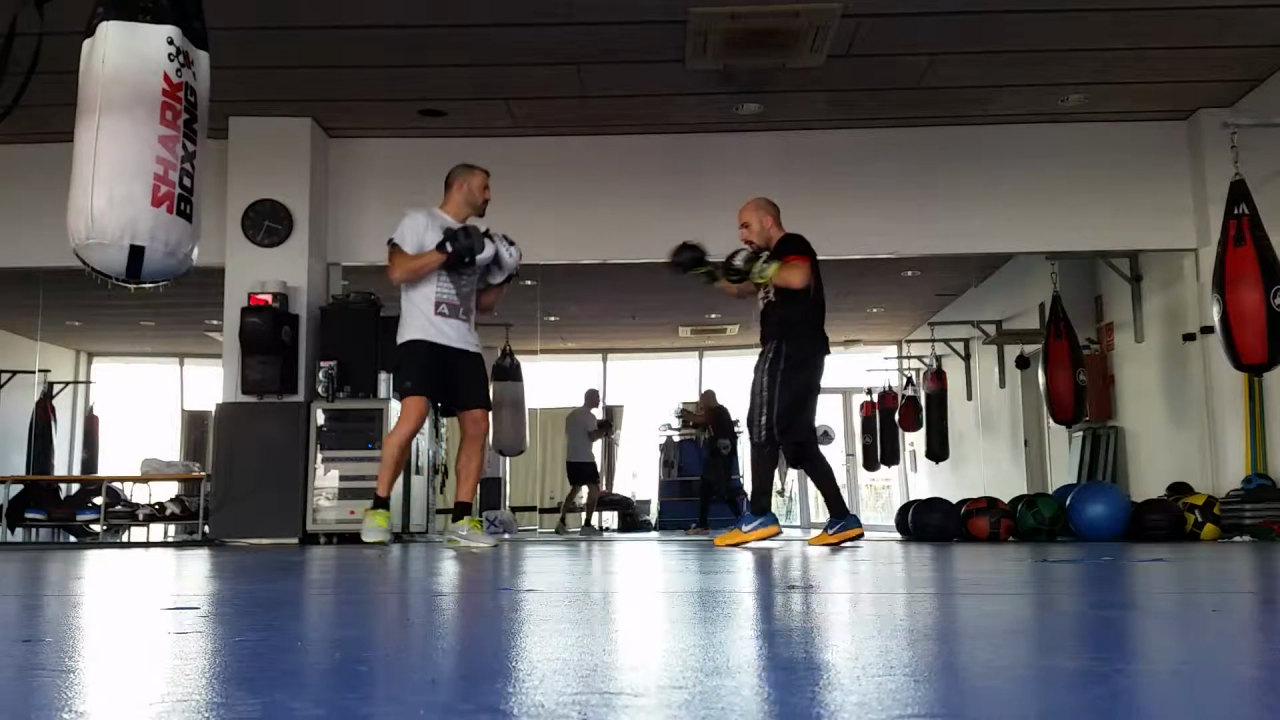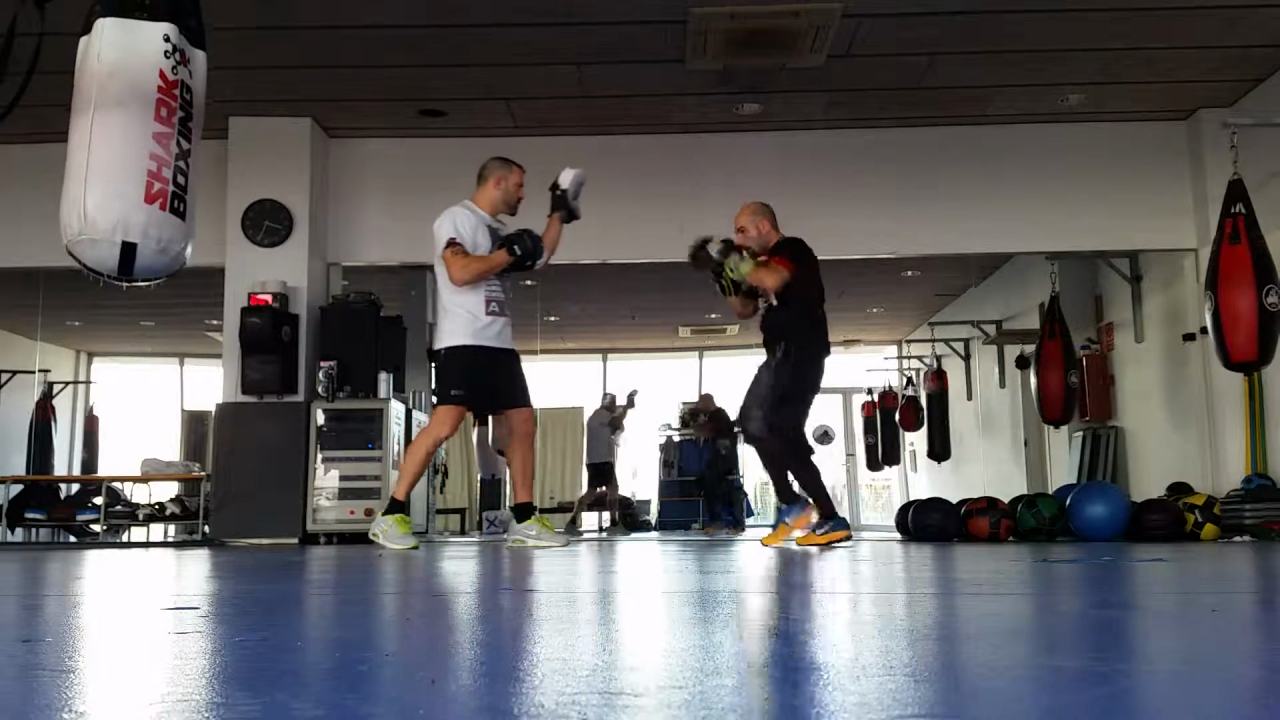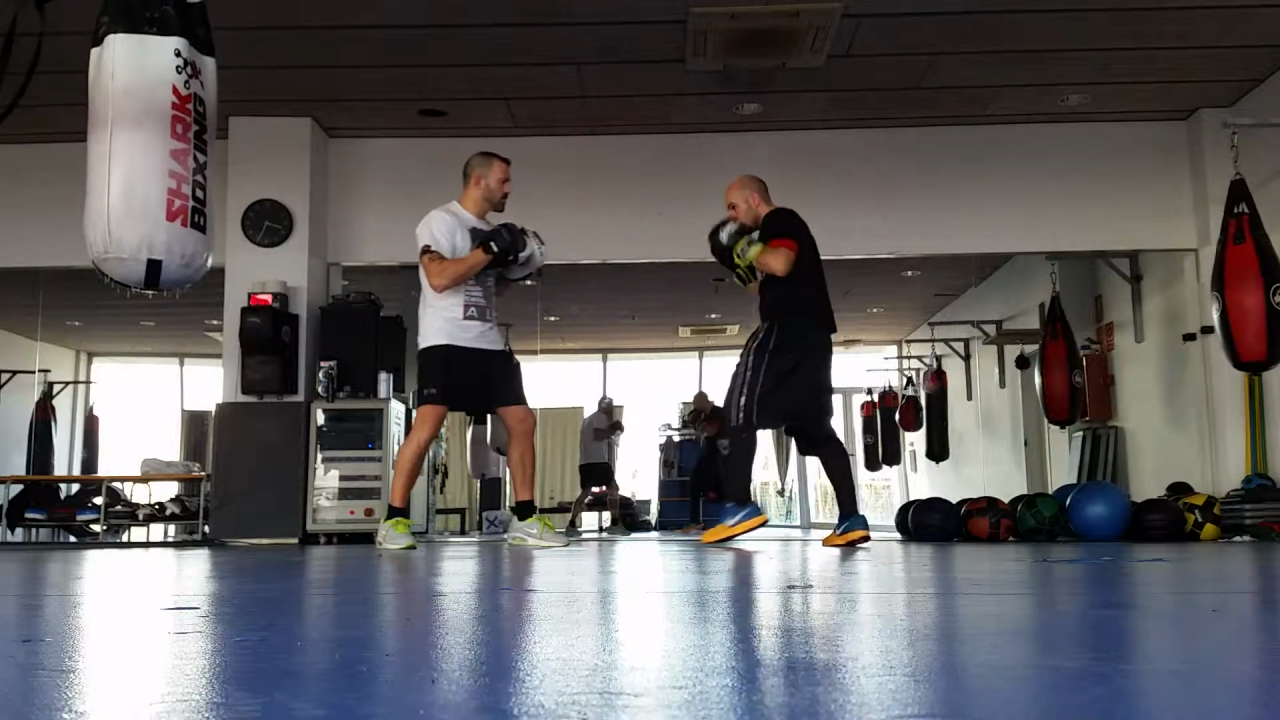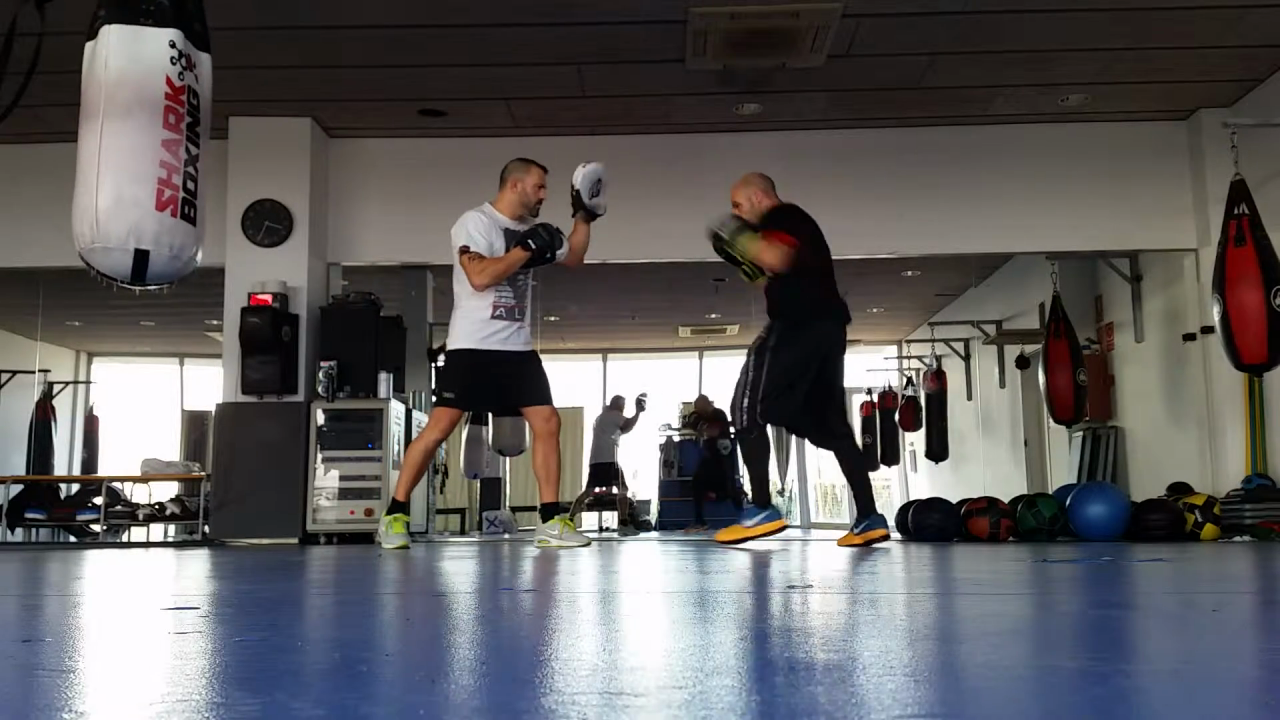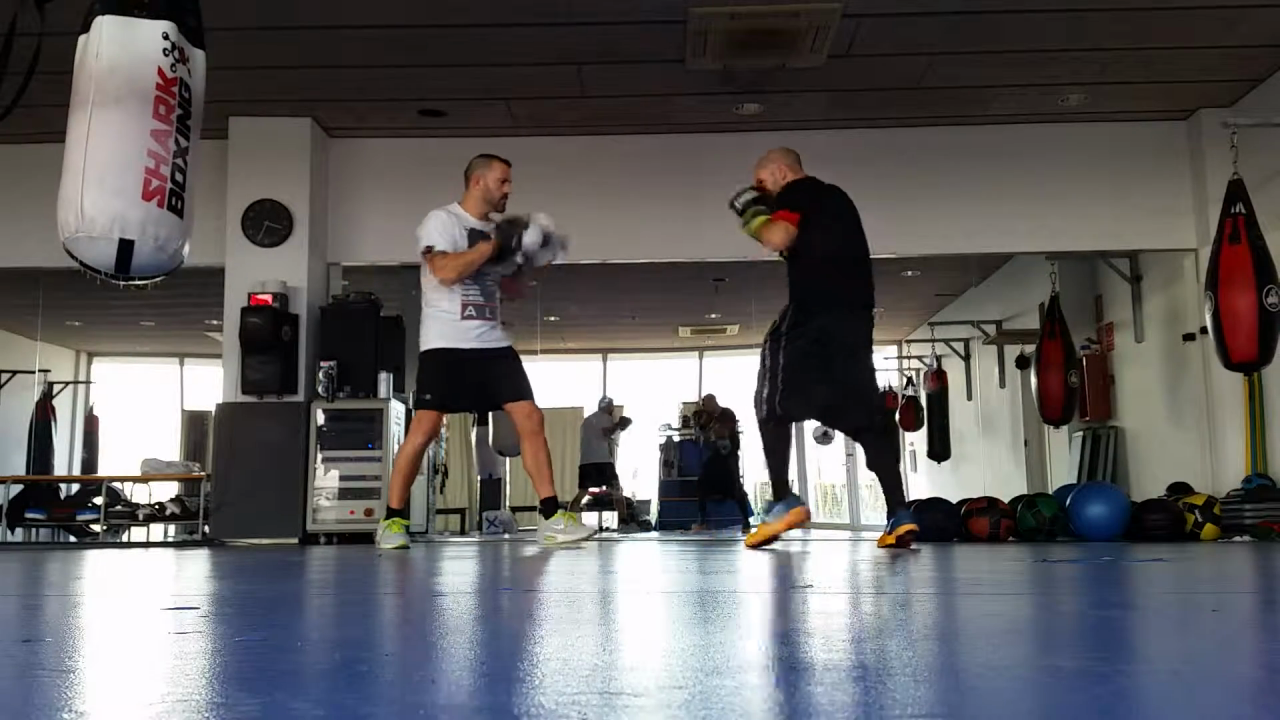
dt=0.7s
person 1, frame 1
left shoulder: (474, 239)
right shoulder: (419, 221)
left elbow: (483, 303)
right elbow: (397, 272)
left wrist: (500, 276)
right wrist: (446, 251)
left hip: (465, 345)
right hip: (422, 339)
left knee: (476, 427)
right knee: (412, 417)
left ankle: (461, 521)
right ankle: (378, 510)
person 1, frame 2
left shoulder: (498, 229)
right shoulder: (457, 218)
left elbow: (538, 258)
right elbow: (460, 272)
left wrist: (559, 214)
right wrist: (511, 251)
left hip: (499, 344)
right hip: (463, 343)
left knee: (522, 425)
right knee: (444, 424)
left ankle: (524, 520)
right ankle: (392, 515)
person 1, frame 3
left shoulder: (488, 230)
right shoulder: (440, 220)
right elbow: (439, 279)
left wrist: (512, 264)
right wrist: (489, 251)
left hip: (488, 344)
right hip: (444, 343)
left knee: (522, 422)
right knee: (427, 426)
left ankle: (525, 520)
right ankle: (394, 520)
person 1, frame 4
left shoulder: (528, 229)
right shoulder: (475, 222)
left elbow: (572, 258)
right elbow: (480, 277)
left wrist: (584, 217)
right wrist: (527, 248)
left hip: (518, 348)
right hip: (472, 345)
left knee: (548, 423)
right knee: (440, 425)
left ankle: (551, 521)
right ankle: (395, 515)
person 1, frame 5
left shoulder: (495, 230)
right shoulder: (440, 220)
right elbow: (445, 273)
right wrist: (493, 241)
left hip: (493, 345)
right hip: (445, 345)
left knee: (530, 419)
right knee: (423, 429)
left ankle: (553, 518)
right ankle: (393, 520)
person 2, frame 1
left shoulder: (791, 245)
right shoulder: (771, 257)
left elbow: (798, 278)
right elbow: (739, 289)
left wrist: (758, 266)
left hip: (788, 349)
right hip: (802, 352)
left knee: (763, 424)
right knee: (798, 439)
left ankle: (759, 516)
right ankle: (842, 520)
person 2, frame 2
left shoulder: (792, 250)
right shoulder: (765, 263)
left elbow: (771, 281)
right elbow: (744, 310)
left wrist: (736, 260)
right wrist: (727, 276)
left hip: (798, 352)
right hip: (788, 356)
left knee: (756, 420)
right knee: (786, 437)
left ankle: (792, 503)
right ankle: (830, 520)
person 2, frame 3
left shoulder: (779, 220)
right shoulder: (789, 226)
left elbow: (778, 265)
left wrist: (741, 242)
right wrist: (738, 263)
left hip: (786, 330)
right hip: (815, 333)
left knee: (741, 410)
right knee: (814, 425)
left ankle: (740, 507)
right ankle: (851, 518)
person 2, frame 4
left shoulder: (783, 216)
right shoulder: (785, 226)
left elbow: (775, 259)
right elbow: (771, 282)
left wrist: (740, 238)
right wrist: (739, 253)
left hip: (796, 328)
right hip: (825, 329)
left knee: (748, 410)
right knee: (832, 425)
left ankle: (762, 509)
right ankle: (869, 517)
person 2, frame 5
left shoulder: (796, 193)
right shoulder: (836, 198)
left elbow: (778, 239)
left wrist: (754, 213)
left hip: (812, 313)
right hip: (855, 315)
left knee: (775, 404)
right knee: (863, 415)
left ankle: (785, 502)
right ankle: (900, 515)
